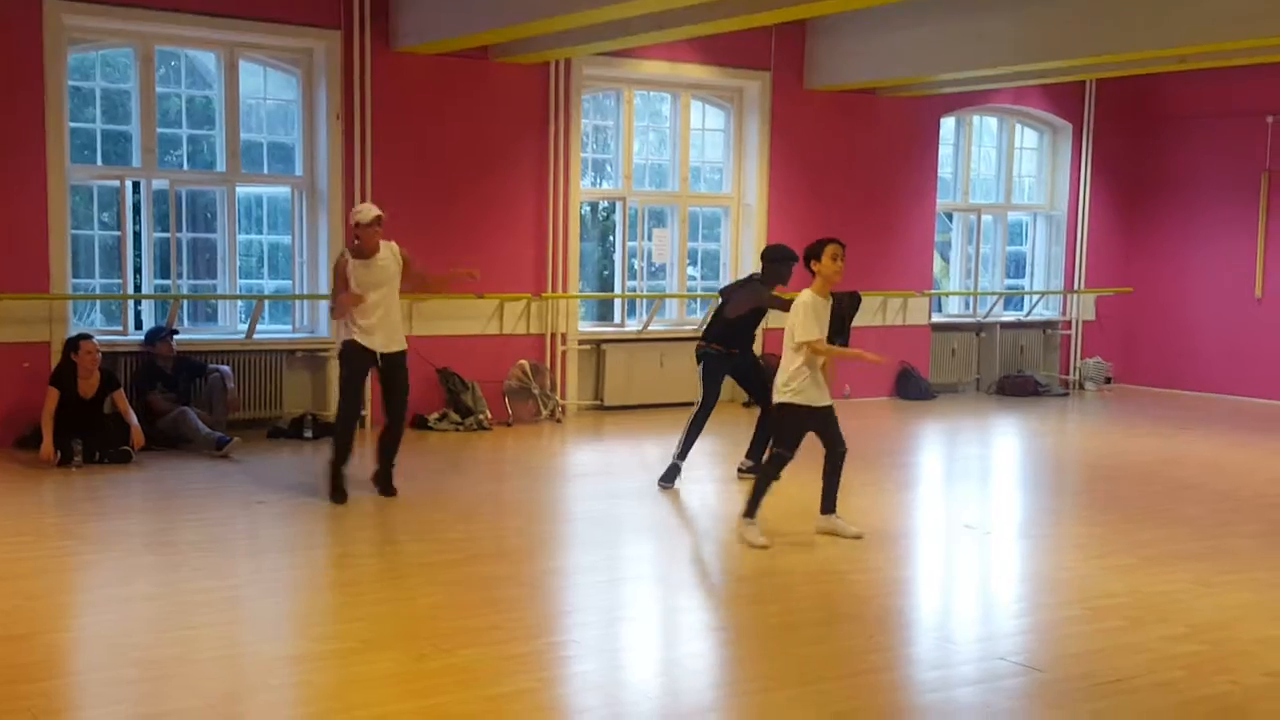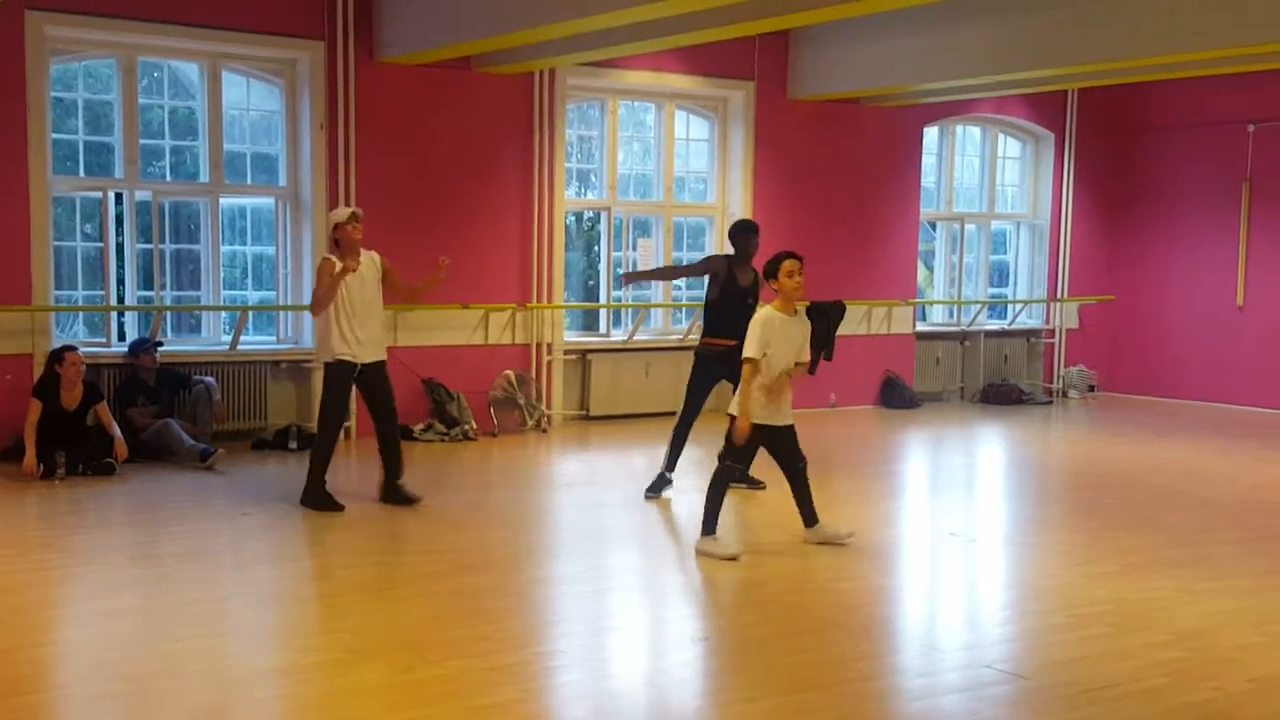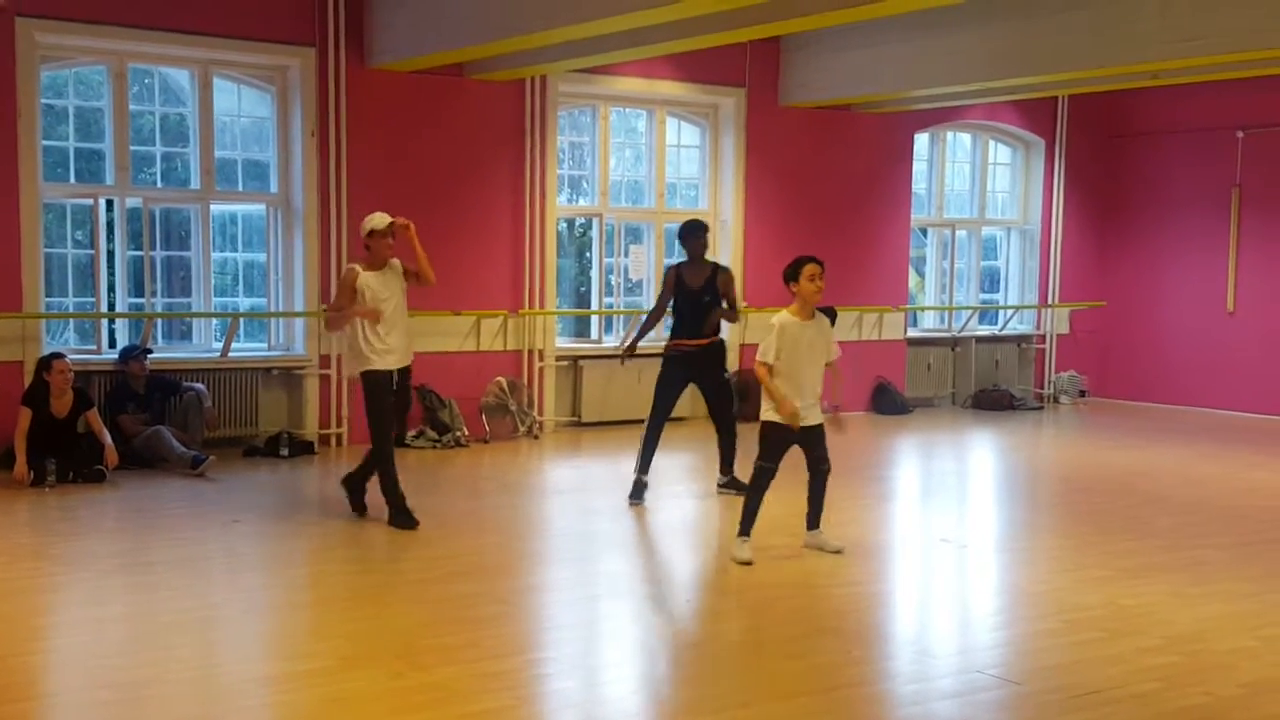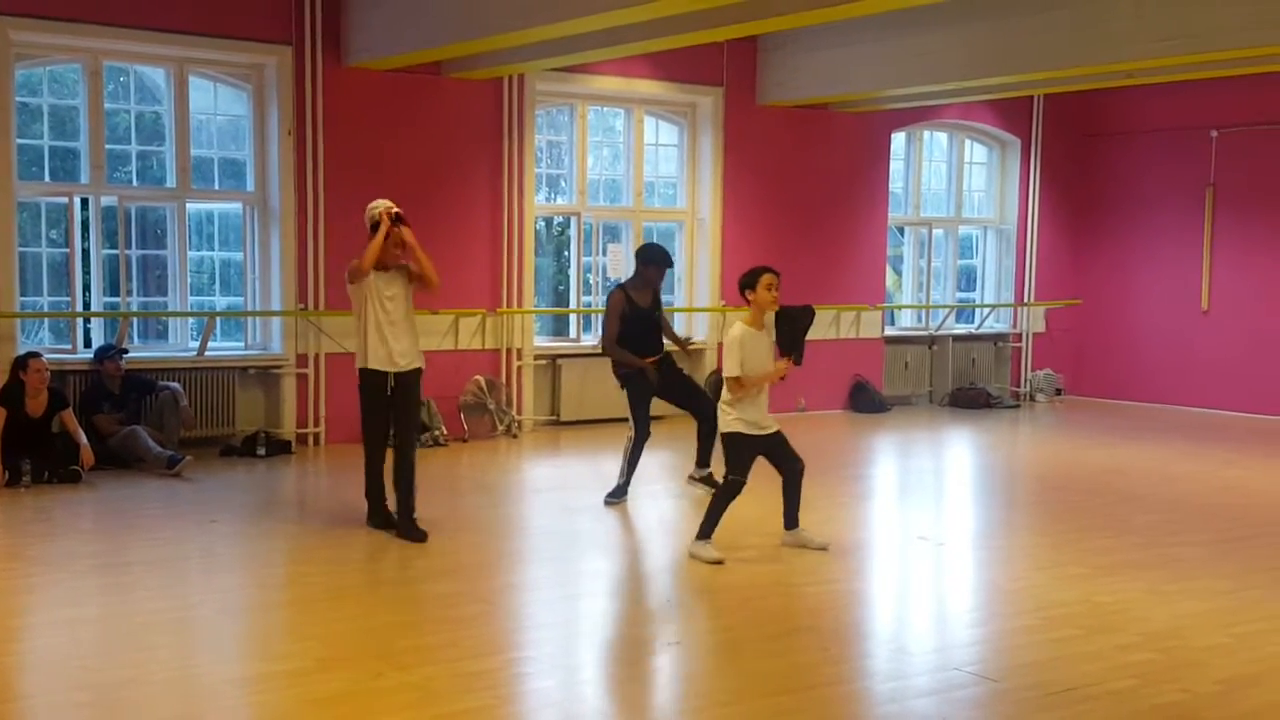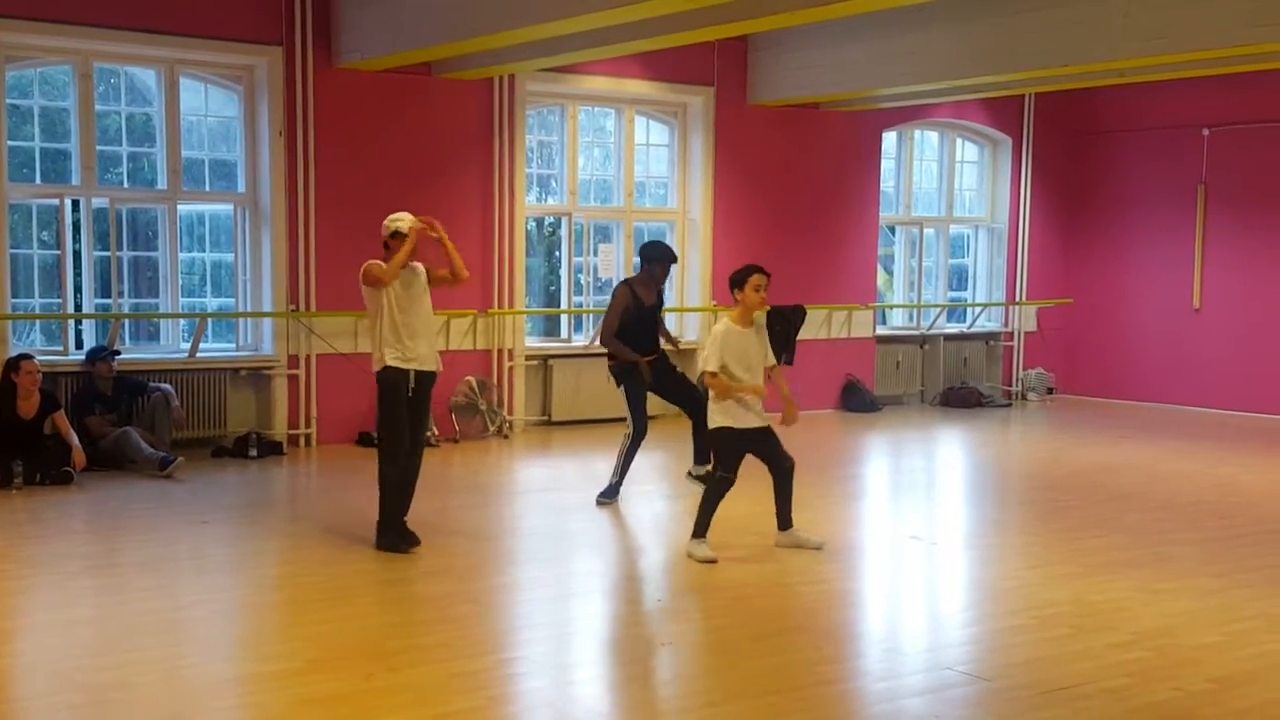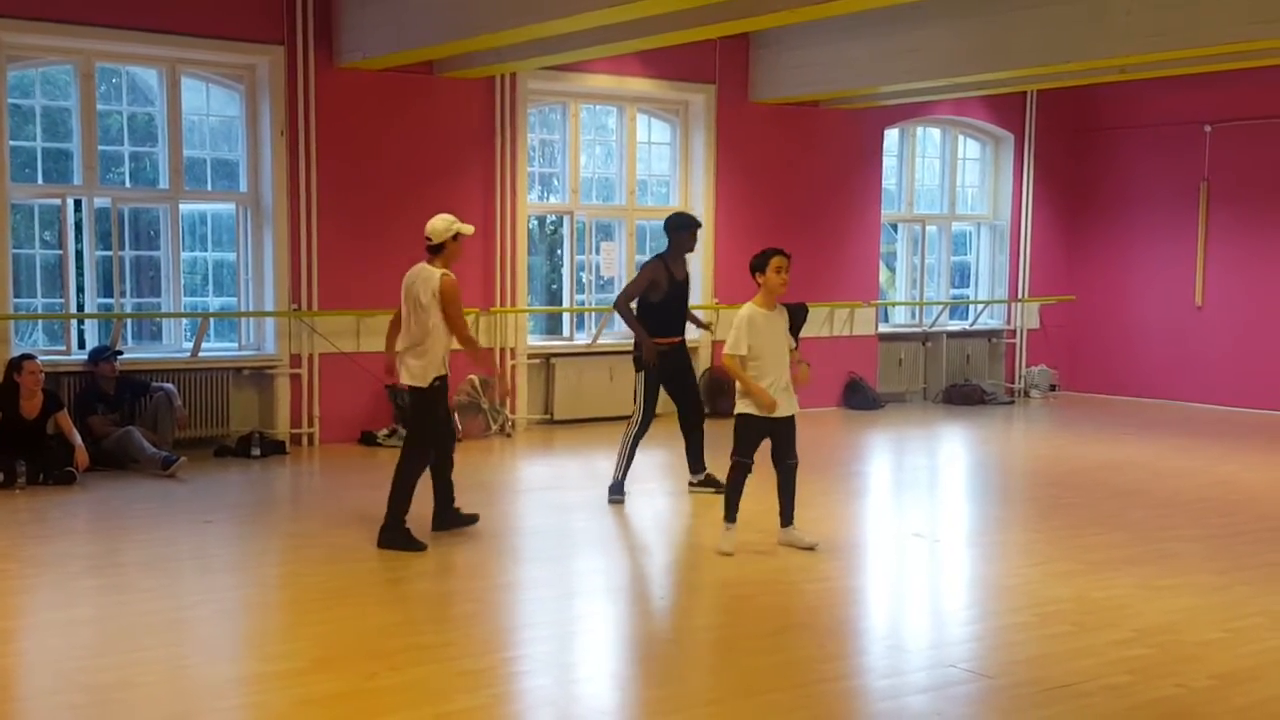
dt=0.7s
person 1, frame 1
left shoulder: (397, 253)
right shoulder: (345, 262)
left elbow: (422, 283)
right elbow: (335, 311)
left wrist: (459, 274)
right wrist: (340, 305)
left hip: (393, 343)
right hip: (357, 342)
left knee: (398, 411)
right knee: (349, 408)
left ankle: (385, 472)
right ankle: (337, 473)
person 1, frame 2
left shoulder: (376, 261)
right shoulder: (328, 265)
left elbow: (411, 293)
right elbow: (316, 309)
left wrist: (436, 278)
right wrist: (338, 276)
left hip: (373, 353)
right hip: (341, 354)
left knee: (388, 416)
right knee: (332, 421)
left ankle: (391, 484)
right ankle: (314, 490)
person 1, frame 3
left shoulder: (398, 269)
right shoulder: (354, 275)
left elbow: (429, 280)
right elbow: (330, 322)
left wrist: (413, 238)
right wrist: (355, 311)
left hip: (401, 361)
right hip: (373, 363)
left knee: (394, 432)
right knee: (384, 435)
left ankle: (356, 481)
right ankle: (396, 506)
person 1, frame 4
left shoulder: (405, 272)
right shoulder: (358, 275)
left elbow: (433, 283)
right elbow: (364, 265)
left wrist: (412, 242)
right wrist: (383, 227)
left hip: (408, 365)
right hip: (373, 366)
left knee: (406, 440)
right knee: (375, 441)
left ankle: (405, 517)
right ankle: (376, 508)
person 1, frame 5
left shoulder: (422, 272)
right shoulder: (373, 270)
left elbow: (462, 277)
right elbow: (384, 277)
left wrist: (442, 237)
right wrist: (410, 239)
left hip: (424, 367)
right hip: (392, 367)
left knee: (414, 449)
right knee: (394, 448)
left ankle: (398, 521)
right ankle: (388, 529)
person 1, frame 6
left shoulder: (414, 273)
right shoulder: (444, 280)
left elbow: (396, 320)
right elbow: (462, 333)
left wrist: (390, 357)
right wrist: (493, 371)
left hip: (414, 368)
right hip: (428, 373)
left knee: (442, 440)
right knee: (416, 451)
left ankle: (445, 511)
right ankle: (393, 528)
person 2, frame 1
left shoulder: (827, 301)
right shoulder: (805, 302)
right elbow: (815, 347)
left wrist: (826, 368)
right wrist: (856, 354)
left hip: (818, 393)
right hip: (794, 393)
left knee: (837, 449)
right knee: (780, 455)
left ankle: (828, 516)
right ankle: (748, 520)
person 2, frame 2
left shoulder: (803, 322)
right shoulder: (762, 319)
left elbow: (802, 365)
right elbow: (749, 367)
left wrist: (786, 381)
right wrist: (744, 414)
left hip: (780, 413)
right hip: (750, 412)
left knee: (797, 466)
right knee: (729, 470)
left ankle: (813, 527)
right ankle: (707, 537)
person 2, frame 3
left shoulder: (825, 323)
right shoulder: (780, 323)
left elbow: (829, 365)
right elbow: (761, 368)
left wrist: (834, 405)
right wrist: (782, 403)
left hip: (811, 414)
right hip: (778, 415)
left knee: (820, 469)
right knee: (764, 473)
left ankle: (813, 532)
right ankle: (742, 538)
person 2, frame 4
left shoulder: (766, 331)
right shoulder: (736, 336)
right elbow: (736, 385)
right wrist: (773, 373)
left hip: (764, 420)
right hip: (737, 424)
left knee: (794, 468)
right knee: (734, 482)
left ankle: (792, 530)
right ankle: (701, 540)
person 2, frame 5
left shoulder: (760, 328)
right shoulder: (721, 332)
left elbow: (771, 369)
right elbow: (710, 379)
left wrist: (789, 400)
right wrist: (751, 389)
left hip: (755, 418)
right hip: (727, 418)
left knee: (784, 465)
right knee: (723, 478)
left ankle: (786, 531)
right ankle: (697, 539)
person 2, frame 6
left shoulder: (782, 314)
right shoulder: (747, 315)
right elbow: (728, 360)
left wrist: (800, 365)
right wrist: (757, 391)
left hip: (784, 404)
right hip: (751, 405)
left knee: (788, 464)
right knee: (742, 463)
left ankle: (787, 528)
right ankle: (729, 526)
person 3, frame 1
left shoulder: (758, 283)
right shoulder: (755, 291)
left elbow: (725, 293)
right elbow: (789, 306)
left wrist: (738, 317)
left hip: (740, 352)
right hip: (713, 352)
left knee: (772, 402)
right knee: (706, 404)
left ankle: (751, 463)
right ankle: (676, 464)
person 3, frame 2
left shoulder: (757, 278)
right shoulder: (719, 265)
right elbow: (679, 272)
right wrist: (640, 275)
left hip: (741, 353)
right hip: (711, 352)
right knee: (690, 412)
left ankle: (737, 471)
right ankle: (665, 474)
person 3, frame 3
left shoulder: (722, 275)
right shoulder: (674, 274)
left elbow: (734, 313)
right elbow: (659, 310)
left wrist: (720, 312)
right wrist: (636, 340)
left hip: (710, 353)
right hip: (677, 353)
left knee: (725, 417)
right knee: (657, 417)
left ankle: (726, 477)
right ankle: (640, 478)
person 3, frame 4
left shoulder: (652, 289)
right shoulder: (618, 297)
right elbow: (609, 346)
left wrist: (677, 341)
right wrist: (643, 365)
left hip: (662, 363)
right hip: (633, 370)
left knee: (707, 410)
right knee: (640, 430)
left ankle: (701, 472)
right ankle: (621, 486)
person 3, frame 5
left shoulder: (657, 288)
right shoulder: (624, 292)
right elbow: (606, 339)
left wrist: (667, 337)
right wrist: (638, 361)
left hip: (656, 361)
right hip: (627, 366)
left knee: (699, 406)
right knee: (637, 427)
left ankle: (700, 469)
right ankle: (614, 485)
person 3, frame 6
left shoulder: (681, 264)
right shoulder: (654, 268)
right elbow: (621, 305)
left wrist: (696, 321)
right wrist: (643, 338)
left hip: (675, 349)
right hip: (650, 351)
left knee: (693, 411)
right knee: (643, 417)
left ankle: (698, 476)
right ankle: (618, 482)
